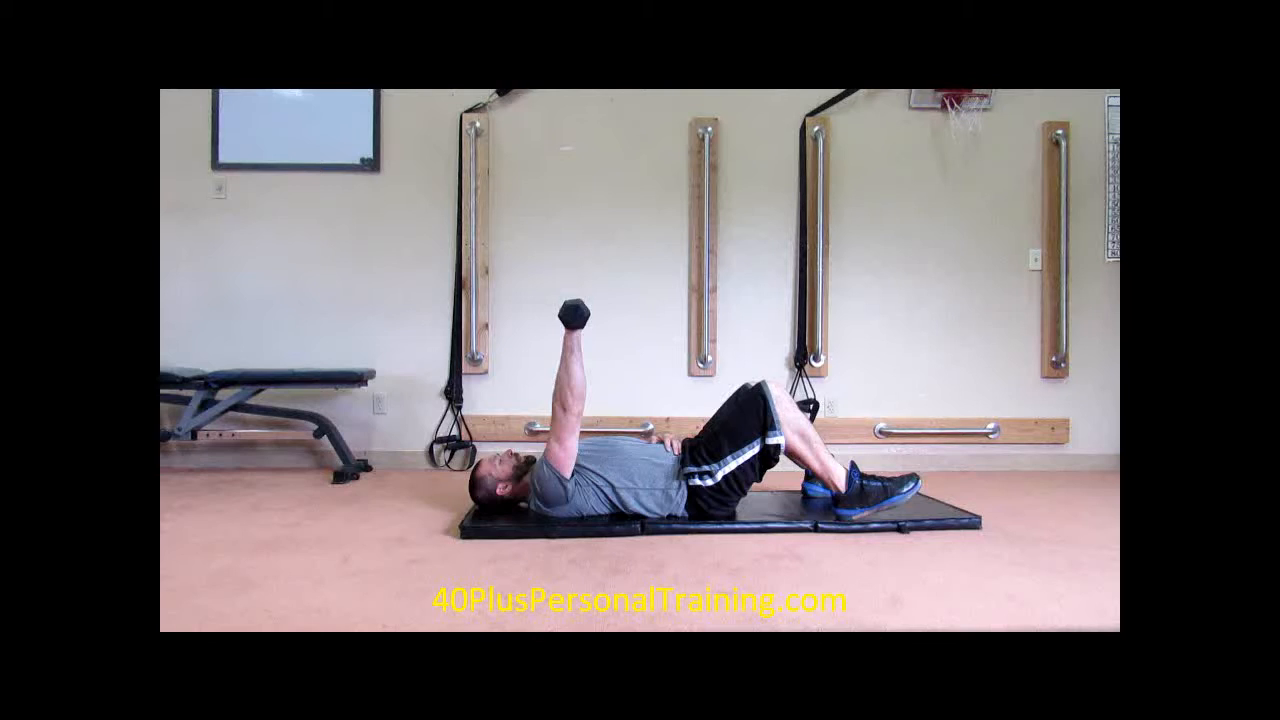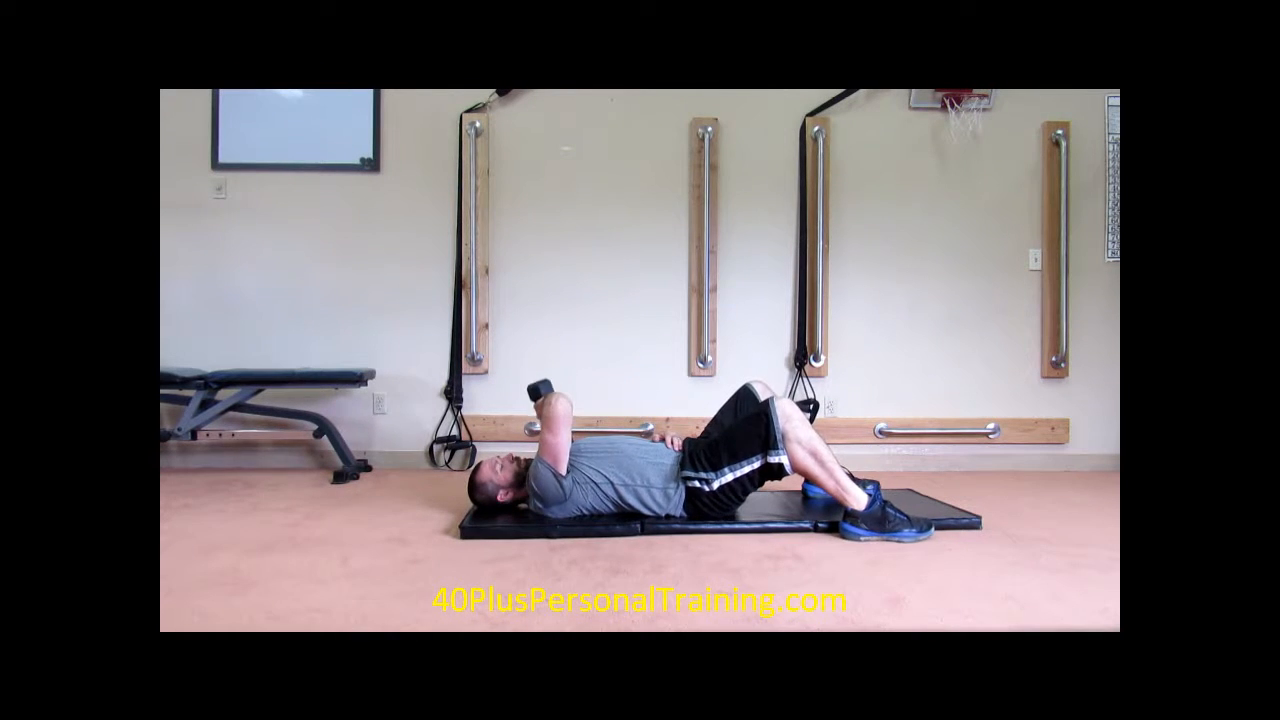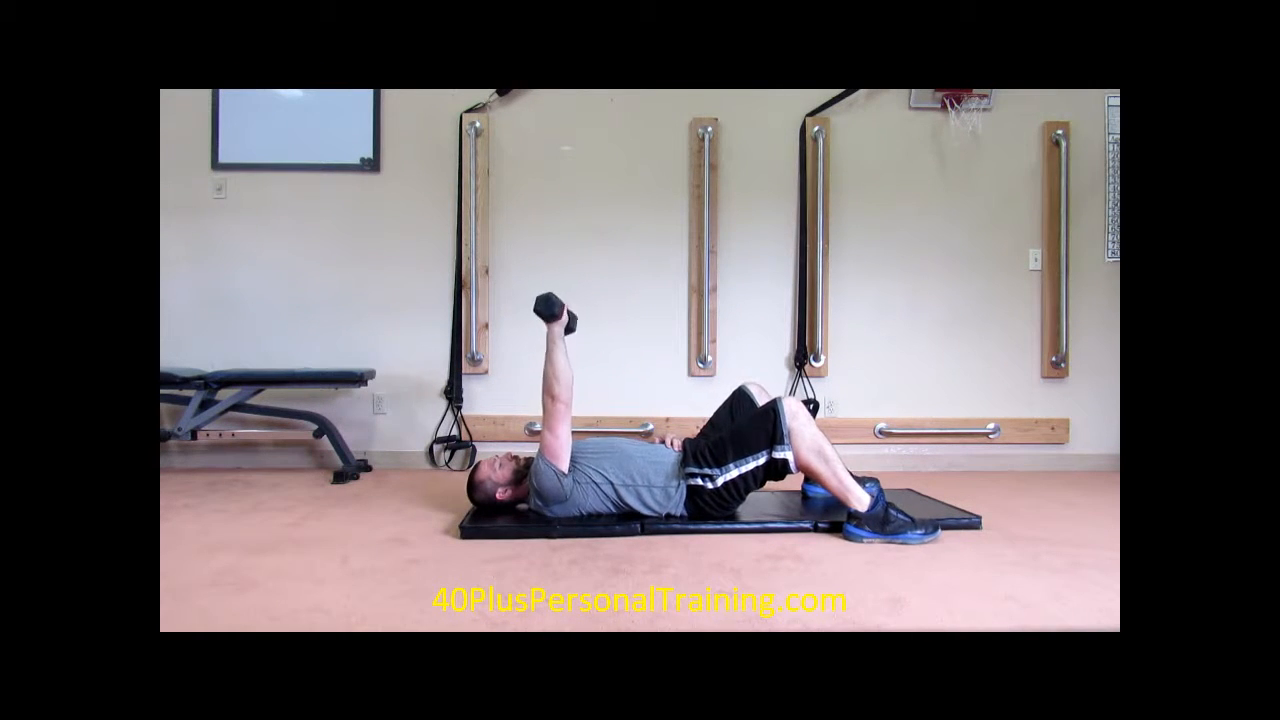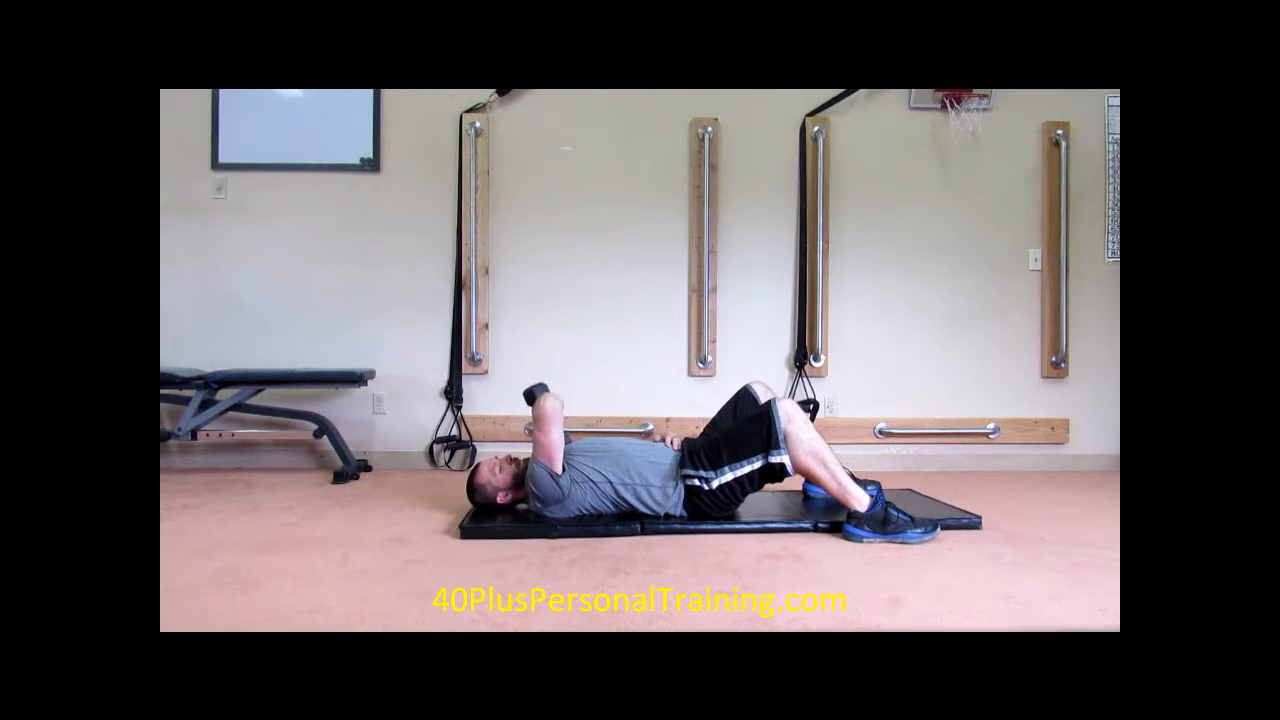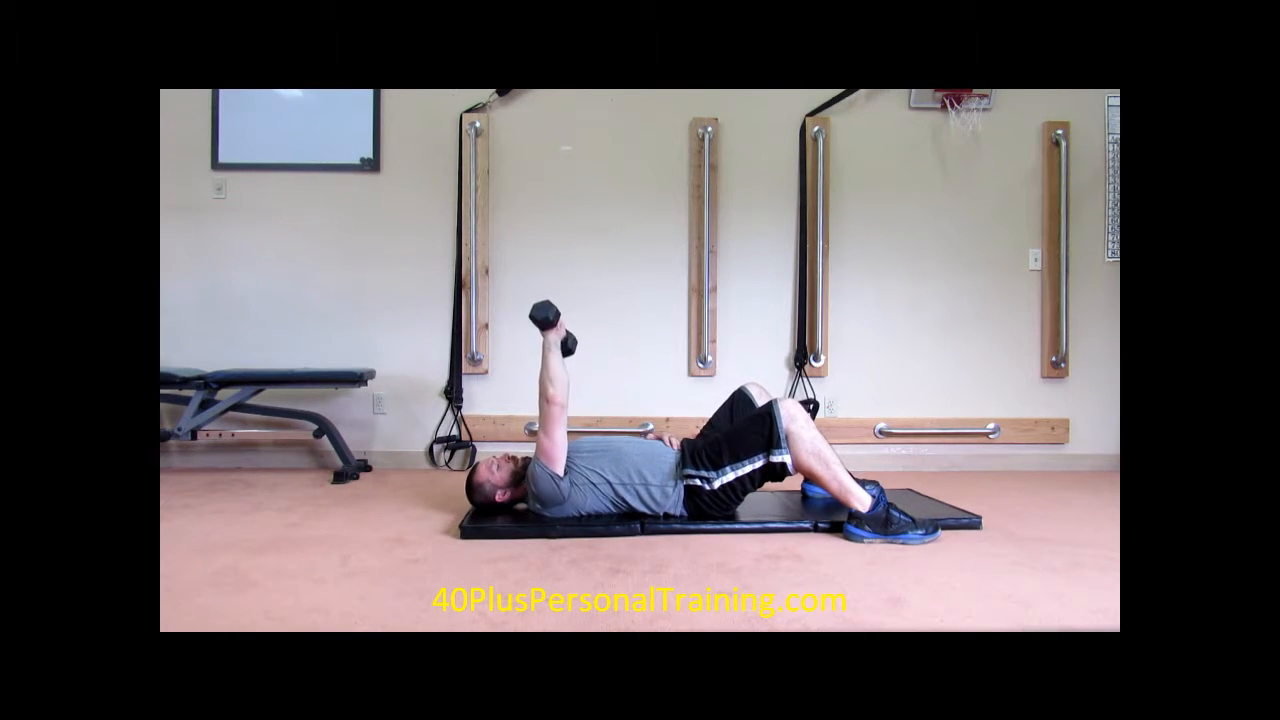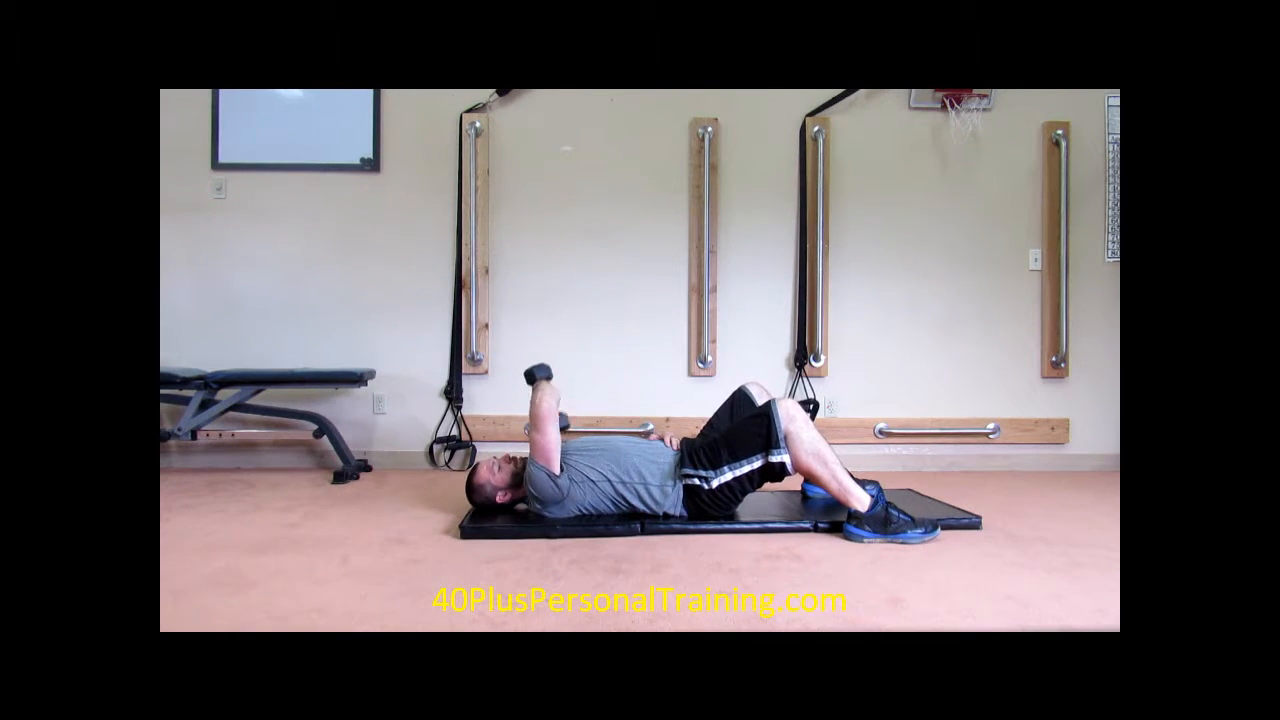
dt=0.7s
person 1, frame 1
left shoulder: (554, 476)
right shoulder: (548, 492)
right elbow: (569, 413)
left wrist: (656, 442)
right wrist: (572, 338)
left hip: (682, 464)
right hip: (694, 493)
left knee: (755, 397)
right knee: (770, 397)
left ankle: (823, 478)
right ankle: (849, 491)
person 1, frame 2
left shoulder: (552, 473)
right shoulder: (546, 491)
right elbow: (560, 415)
left wrist: (659, 440)
right wrist: (549, 401)
left hip: (685, 462)
right hip: (693, 492)
left knee: (759, 393)
right knee: (782, 414)
left ankle: (830, 482)
right ankle: (862, 510)
person 1, frame 3
left shoulder: (551, 480)
right shoulder: (549, 490)
right elbow: (558, 404)
left wrist: (659, 445)
right wrist: (555, 332)
left hip: (686, 466)
right hip: (695, 491)
left knee: (754, 391)
right knee: (790, 412)
left ankle: (828, 481)
right ankle: (866, 513)
person 1, frame 4
left shoulder: (551, 473)
right shoulder: (546, 492)
right elbow: (548, 420)
left wrist: (657, 443)
right wrist: (543, 398)
left hip: (686, 462)
right hip: (692, 490)
left knee: (759, 393)
right knee: (785, 415)
left ankle: (835, 483)
right ankle: (866, 513)
person 1, frame 5
left shoulder: (551, 474)
right shoulder: (546, 491)
right elbow: (555, 407)
left wrist: (656, 440)
right wrist: (552, 341)
left hip: (685, 464)
right hip: (693, 489)
left knee: (755, 394)
right knee: (787, 414)
left ankle: (831, 481)
right ankle: (868, 514)
person 1, frame 6
left shoulder: (552, 469)
right shoulder: (545, 492)
right elbow: (543, 421)
left wrist: (655, 440)
right wrist: (542, 388)
left hip: (683, 464)
right hip: (690, 490)
left knee: (755, 394)
right knee: (787, 415)
left ankle: (837, 485)
right ankle: (867, 513)
